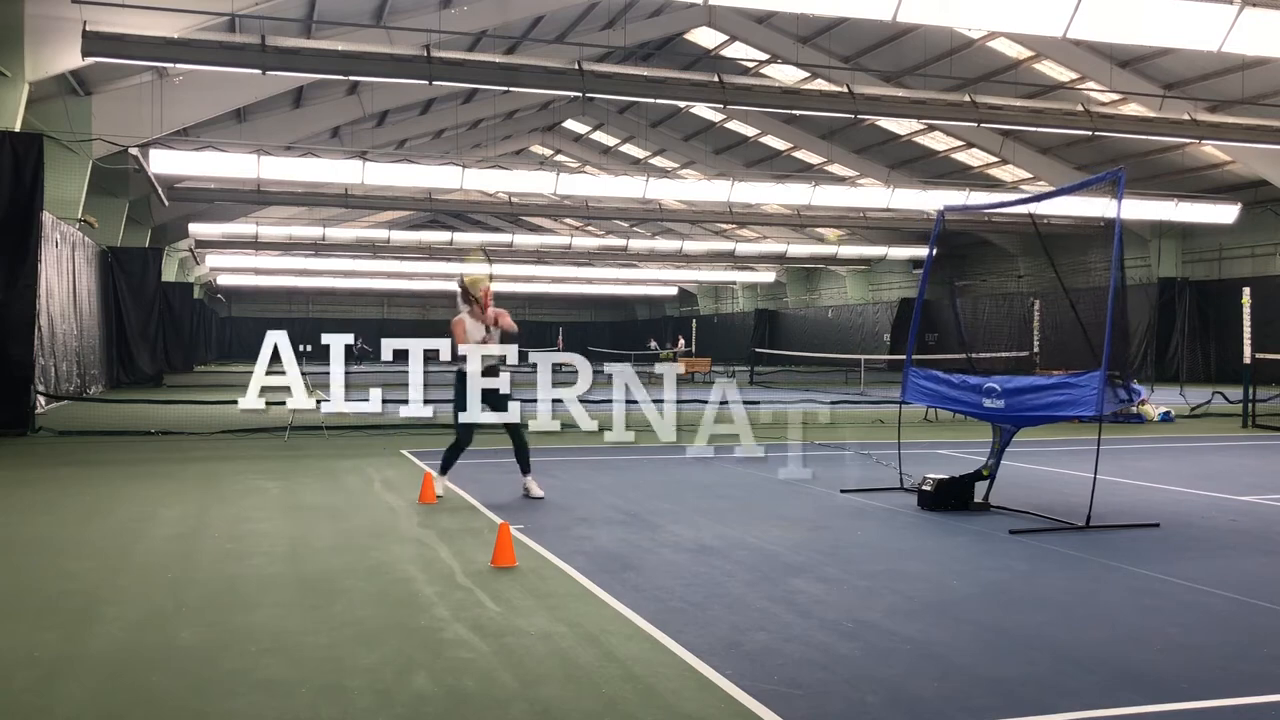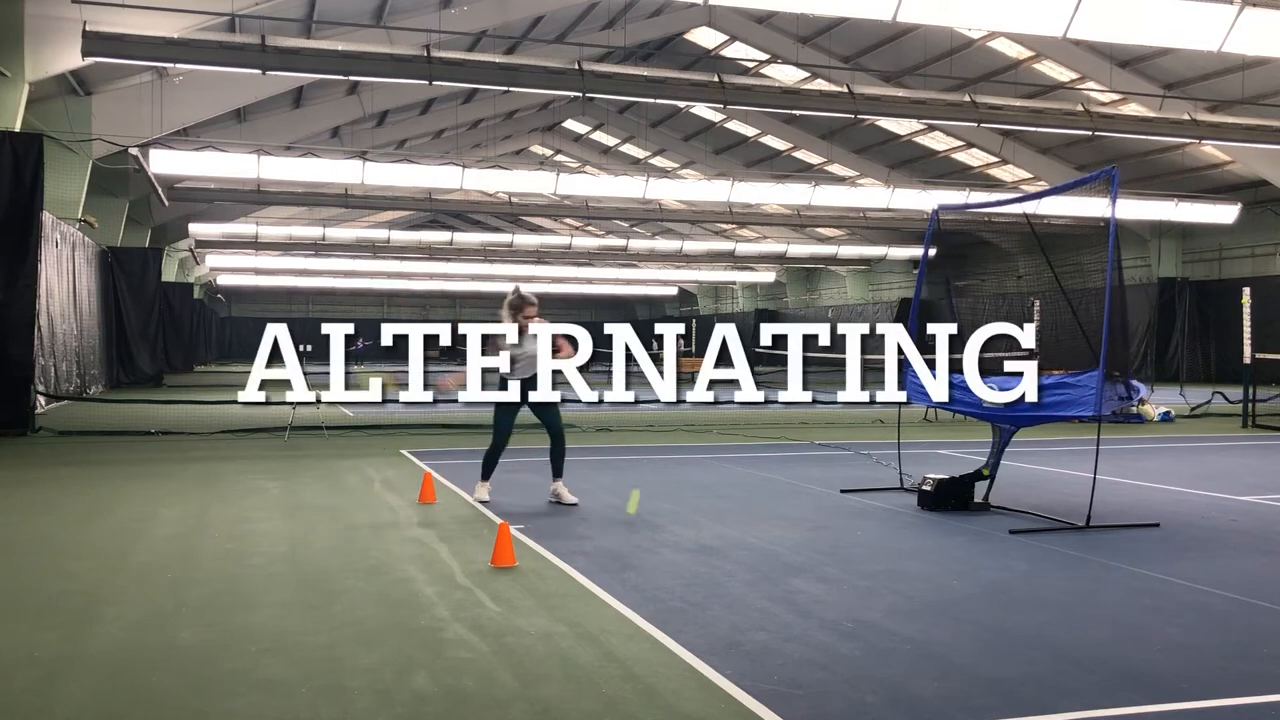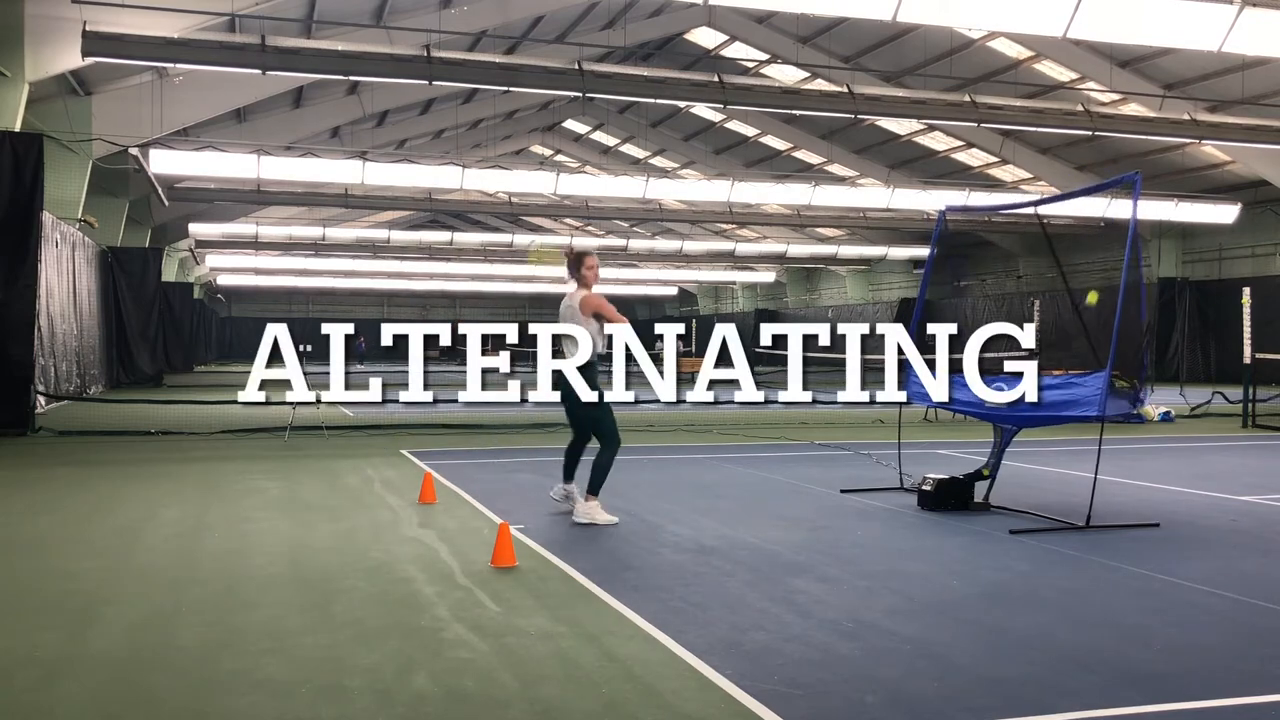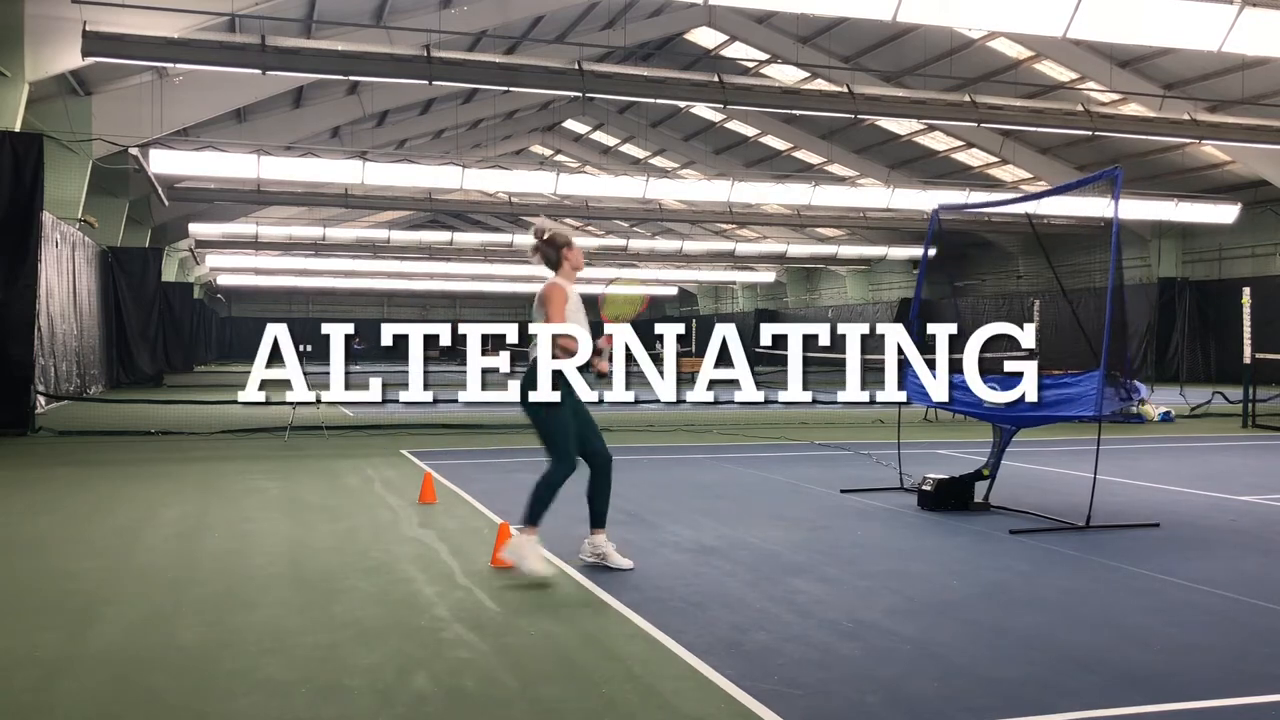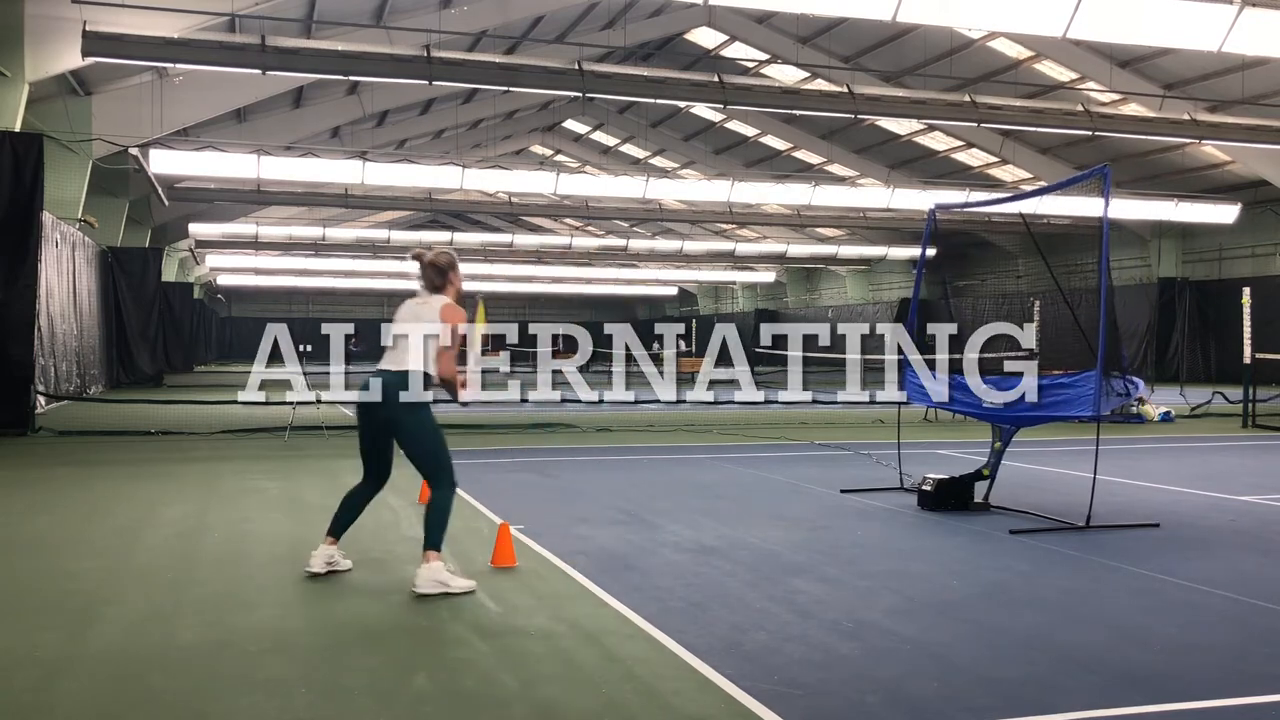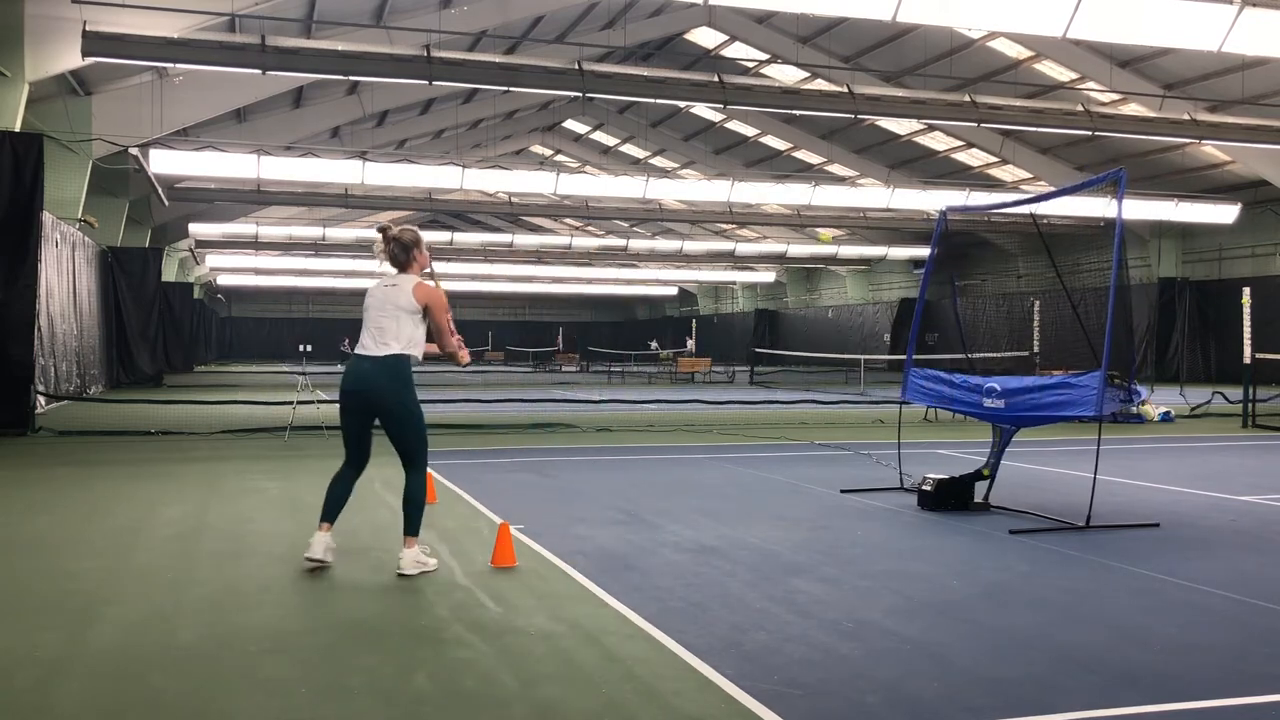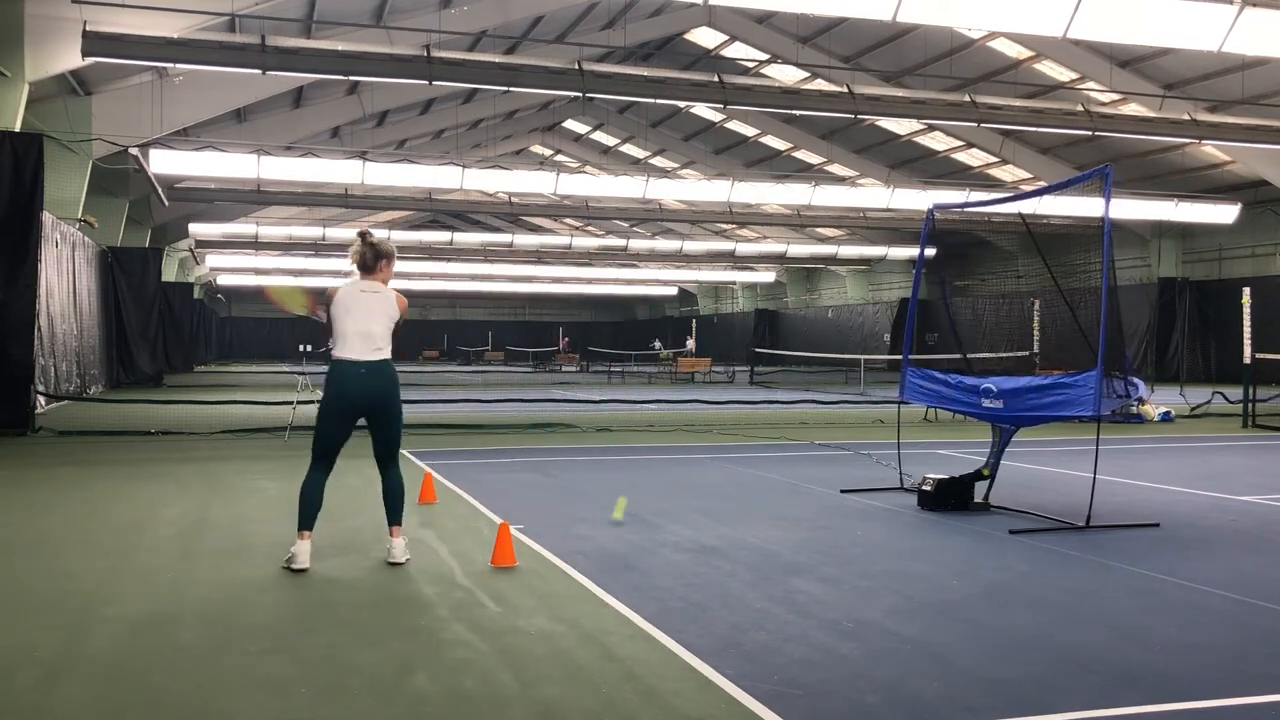
dt=0.7s
person 1, frame 1
left shoulder: (499, 314)
right shoulder: (460, 322)
left elbow: (512, 329)
left wrist: (494, 318)
right wrist: (481, 343)
left hip: (493, 378)
right hip: (467, 381)
left knee: (516, 431)
right knee: (463, 439)
left ankle: (527, 480)
right ankle: (441, 479)
person 1, frame 2
left shoulder: (542, 326)
left elbow: (567, 350)
left wrist: (558, 356)
right wrist: (462, 377)
left hip: (536, 383)
right hip: (510, 388)
left knee: (557, 433)
right knee: (499, 441)
left ankle: (557, 487)
right ankle: (483, 484)
person 1, frame 3
left shoulder: (570, 299)
right shoulder: (592, 300)
right elbow: (625, 325)
left wrist: (605, 324)
right wrist: (613, 320)
right hip: (582, 375)
left knee: (582, 436)
right knee: (611, 442)
left ankle: (565, 488)
right ankle: (589, 505)
person 1, frame 4
left shoulder: (568, 291)
right shoulder: (555, 288)
right elbow: (560, 342)
left wrist: (596, 348)
right wrist: (595, 363)
left hip: (561, 386)
left knee: (602, 459)
right knee: (564, 462)
left ankle: (596, 543)
right ankle: (524, 540)
person 1, frame 5
left shoulder: (407, 307)
right shoulder: (453, 313)
right elbow: (445, 372)
left wrist: (448, 379)
right wrist: (457, 389)
left hip: (374, 391)
right hip: (404, 397)
left knee: (373, 478)
right knee: (443, 482)
left ankle: (326, 551)
right ankle: (432, 567)
person 1, frame 6
left shoulder: (375, 289)
right shoulder: (427, 292)
right elbow: (449, 346)
left wrist: (441, 348)
right wrist: (458, 354)
left hip: (356, 375)
right hip: (391, 380)
left knee: (353, 462)
right knee: (416, 466)
left ankle: (321, 538)
right ankle: (411, 552)
person 1, frame 7
left shoulder: (336, 294)
right shoulder: (398, 300)
left hip: (344, 379)
right hip: (383, 381)
left knee: (320, 466)
right knee: (389, 464)
left ankle: (303, 546)
right ankle: (397, 543)
